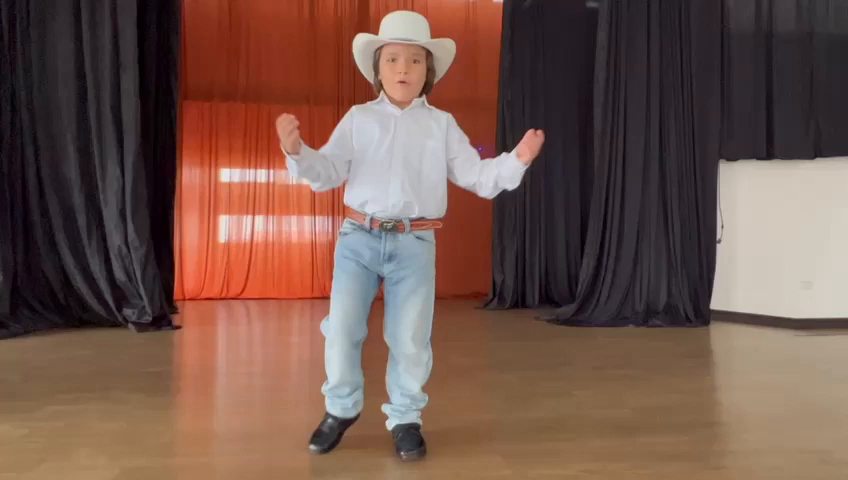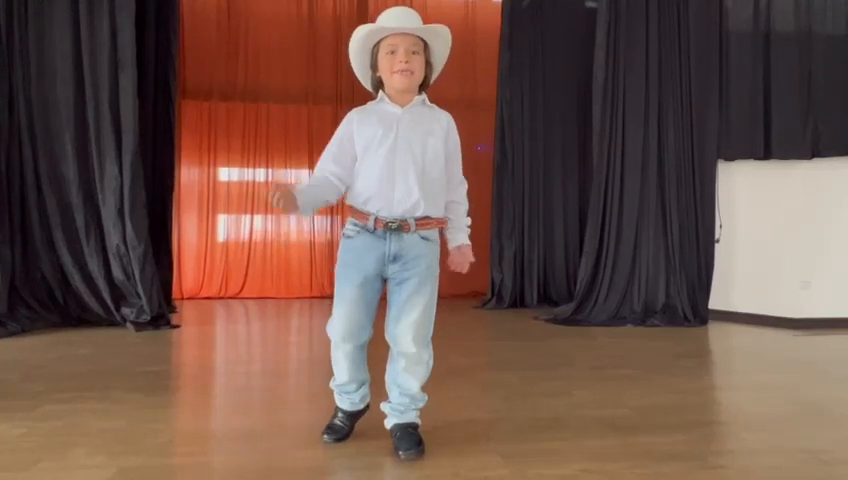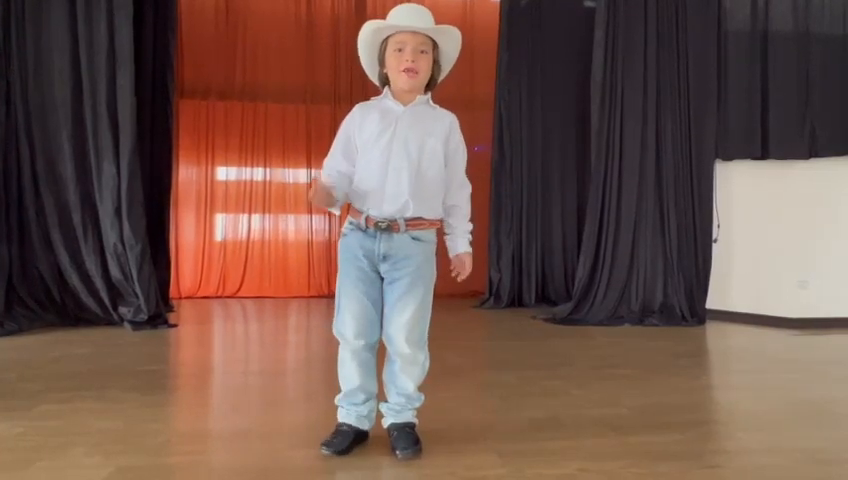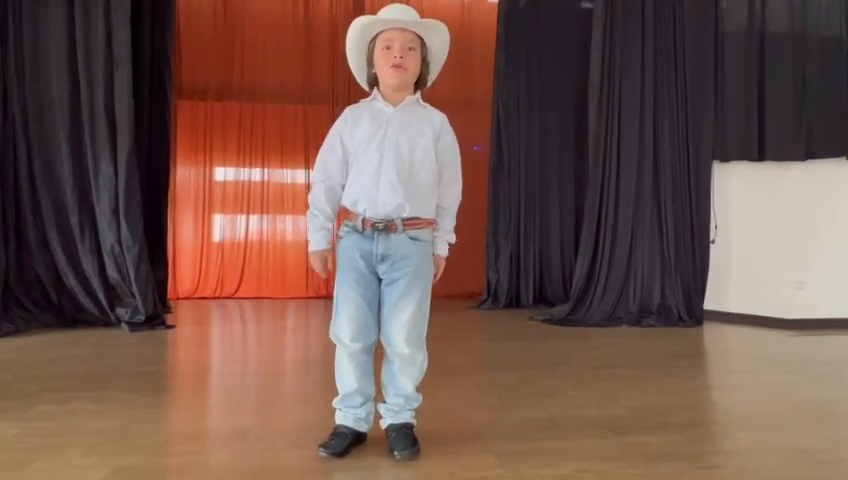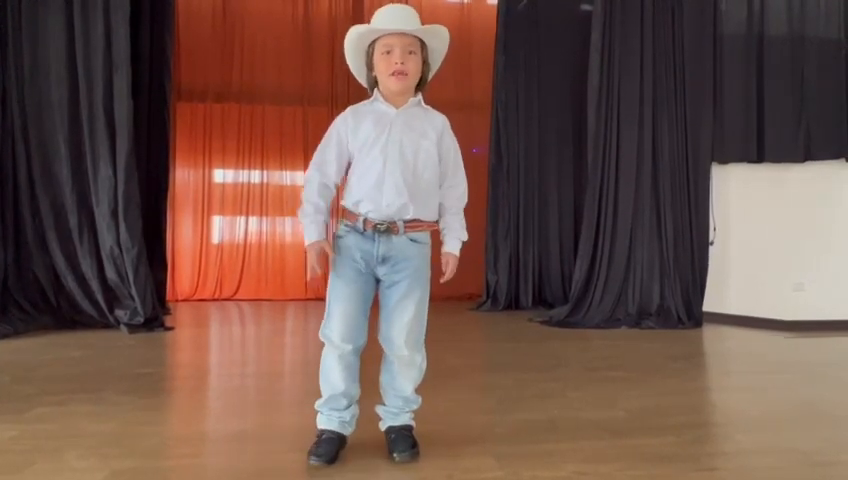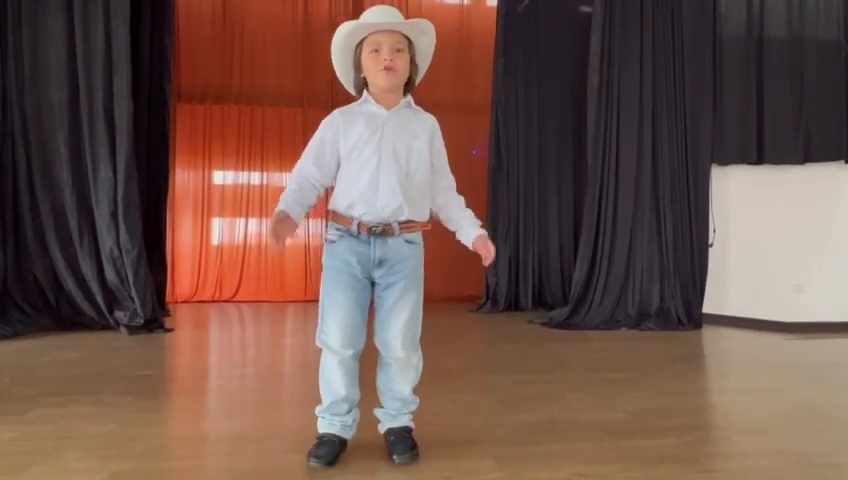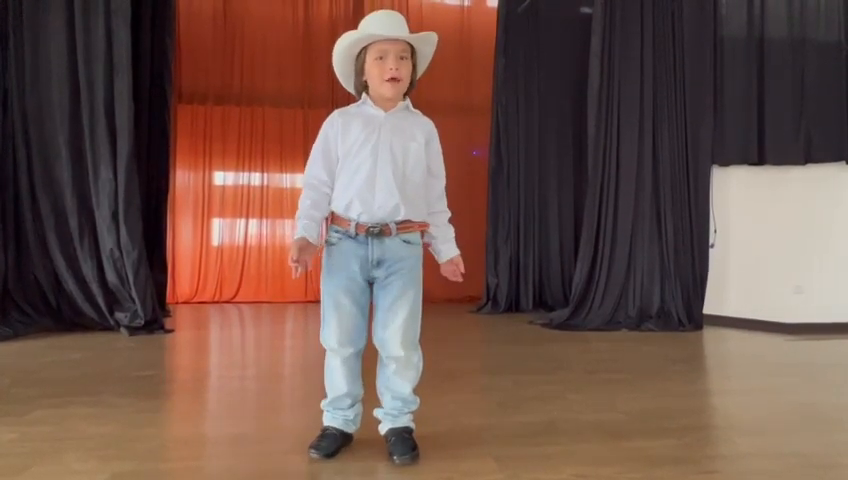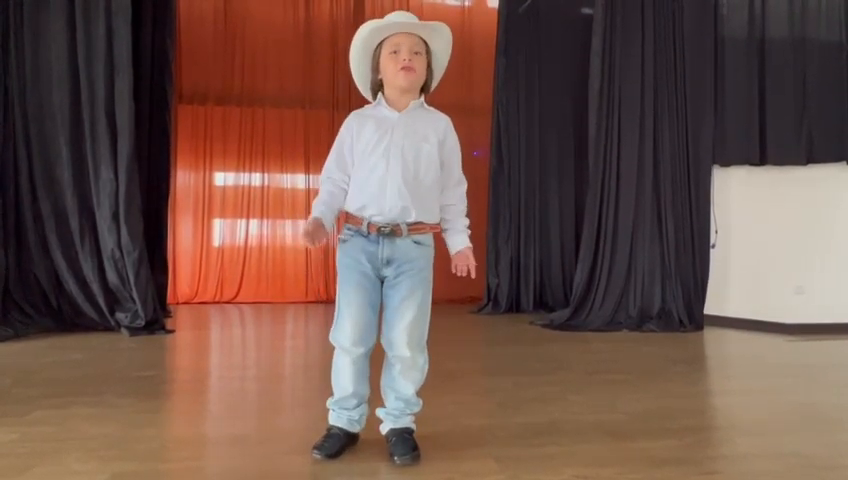
dt=0.7s
person 1, frame 1
left shoulder: (441, 124)
right shoulder: (358, 118)
left elbow: (475, 175)
right elbow: (326, 172)
left wrist: (517, 160)
right wrist: (296, 152)
left hip: (414, 242)
right hip: (359, 237)
left knee: (410, 339)
right knee: (341, 329)
left ankle: (405, 419)
right ankle: (341, 410)
person 1, frame 2
left shoulder: (441, 122)
right shoulder: (358, 120)
left elbow: (454, 188)
right elbow: (330, 178)
left wrist: (459, 240)
right wrist: (298, 199)
left hip: (419, 243)
right hip: (362, 236)
left knee: (411, 338)
right knee: (346, 331)
left ankle: (403, 418)
right ankle: (350, 403)
person 1, frame 3
left shoulder: (444, 123)
right shoulder: (361, 116)
left elbow: (456, 190)
right elbow: (340, 171)
left wrist: (459, 244)
right wrist: (327, 193)
left hip: (413, 242)
right hip: (359, 237)
left knee: (407, 338)
right knee: (354, 333)
left ankle: (401, 419)
right ankle: (354, 419)
person 1, frame 4
left shoulder: (435, 123)
right shoulder: (352, 118)
left elbow: (448, 190)
right elbow: (327, 181)
left wrist: (441, 246)
right wrist: (319, 240)
left hip: (410, 243)
right hip: (356, 239)
left knee: (405, 340)
right knee: (351, 336)
left ankle: (399, 420)
right ankle: (351, 421)
person 1, frame 5
left shoulder: (436, 124)
right shoulder: (352, 120)
left elbow: (452, 189)
right elbow: (320, 179)
left wrist: (451, 242)
right wrist: (314, 233)
left hip: (410, 244)
right hip: (354, 239)
left knee: (405, 341)
right knee: (341, 335)
left ankle: (399, 422)
right ankle: (334, 425)
person 1, frame 6
left shoulder: (425, 125)
right shoulder: (340, 121)
left elbow: (443, 190)
right elbow: (309, 176)
left wrist: (472, 232)
right wrist: (287, 211)
left hip: (404, 246)
right hip: (347, 242)
left knee: (401, 344)
right knee: (339, 341)
left ankle: (398, 424)
right ankle: (334, 427)
person 1, frame 7
left shoulder: (423, 128)
right shoulder: (340, 123)
left elbow: (434, 195)
right elbow: (317, 185)
left wrist: (446, 249)
right wrist: (306, 236)
left hip: (402, 246)
right hip: (345, 243)
left knee: (400, 342)
right knee: (341, 340)
left ankle: (398, 424)
right ankle: (339, 422)
person 1, frame 8
left shoulder: (439, 126)
right shoulder: (358, 123)
left elbow: (452, 191)
right elbow: (336, 180)
left wrist: (459, 242)
right wrist: (320, 218)
left hip: (413, 246)
right hip: (358, 242)
left knee: (406, 343)
right knee: (350, 337)
left ankle: (399, 424)
right ankle: (345, 422)
